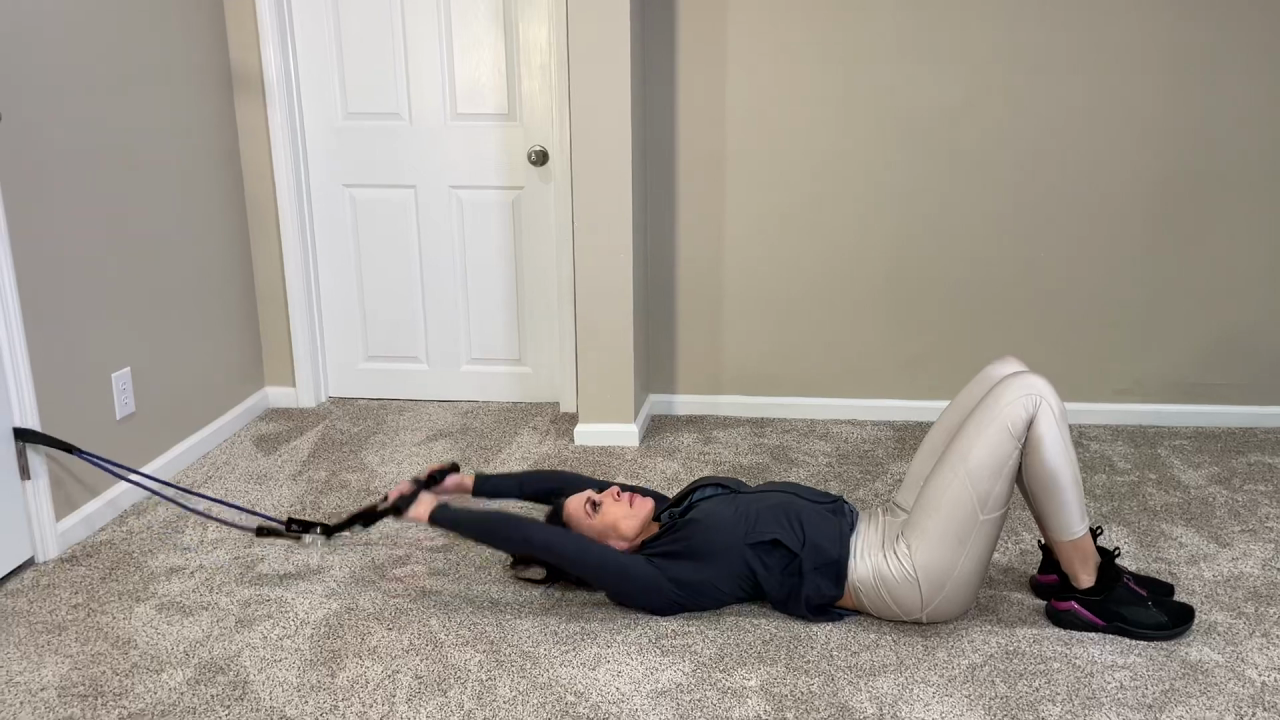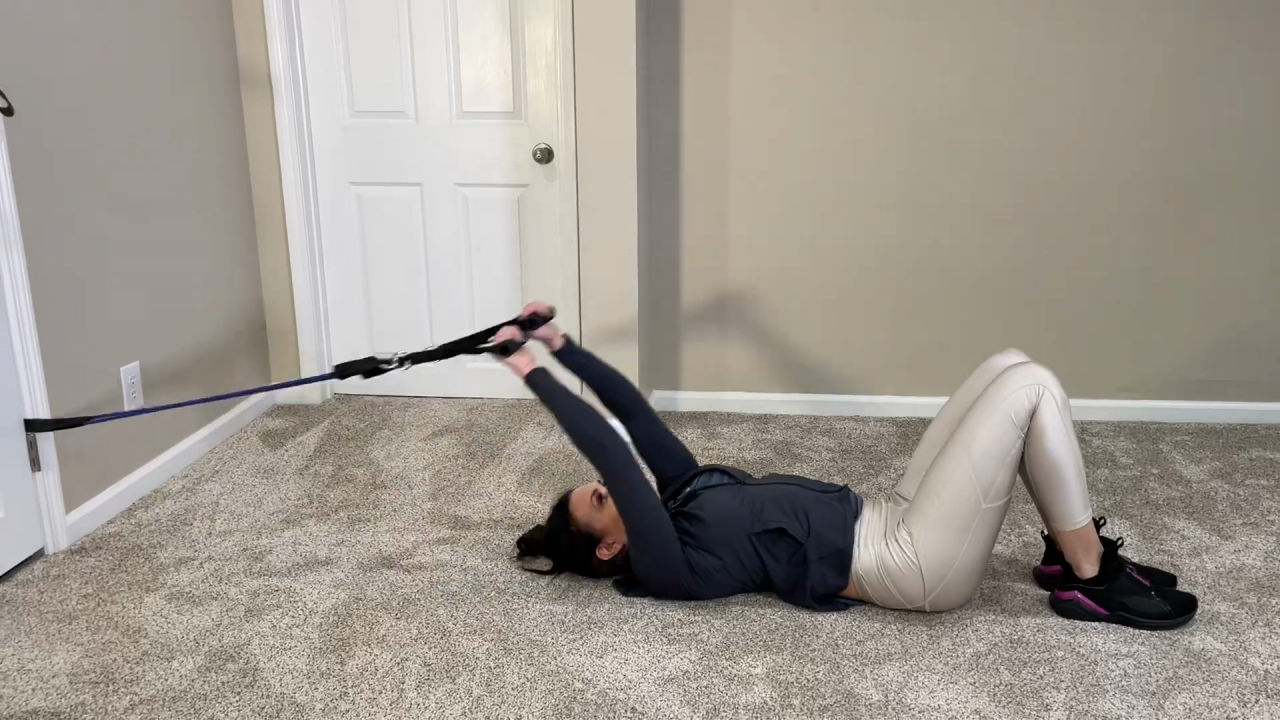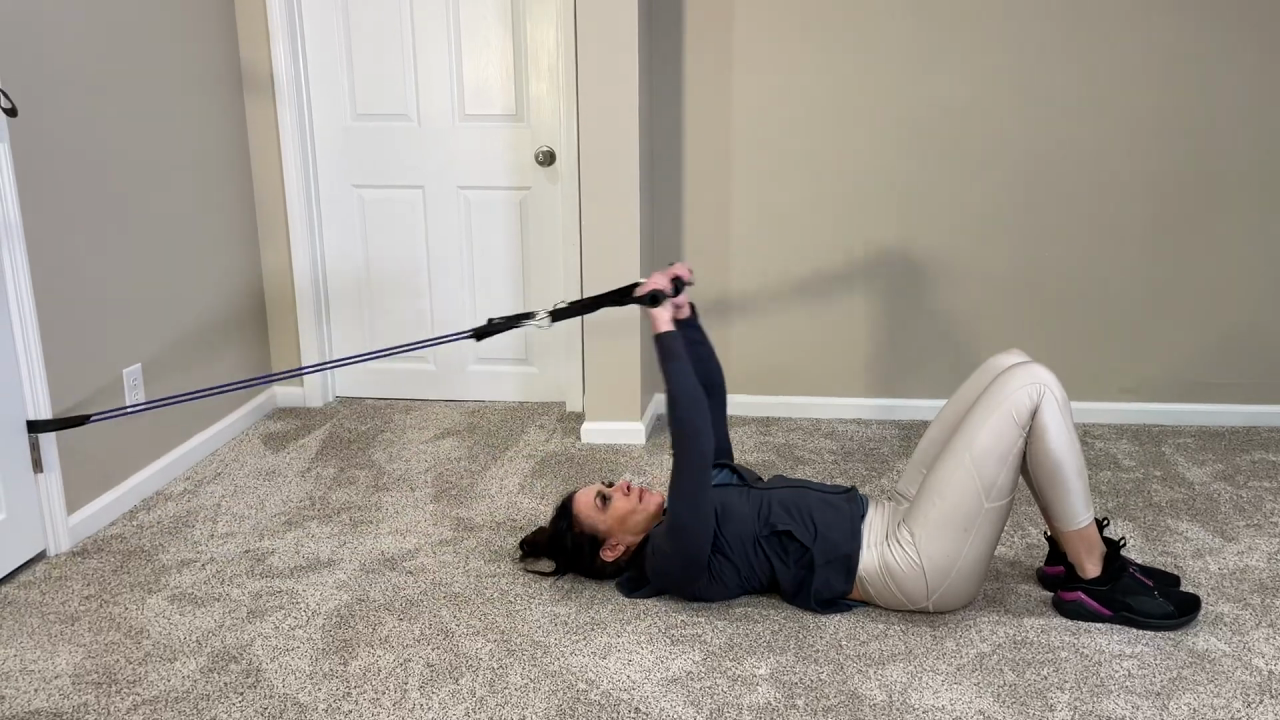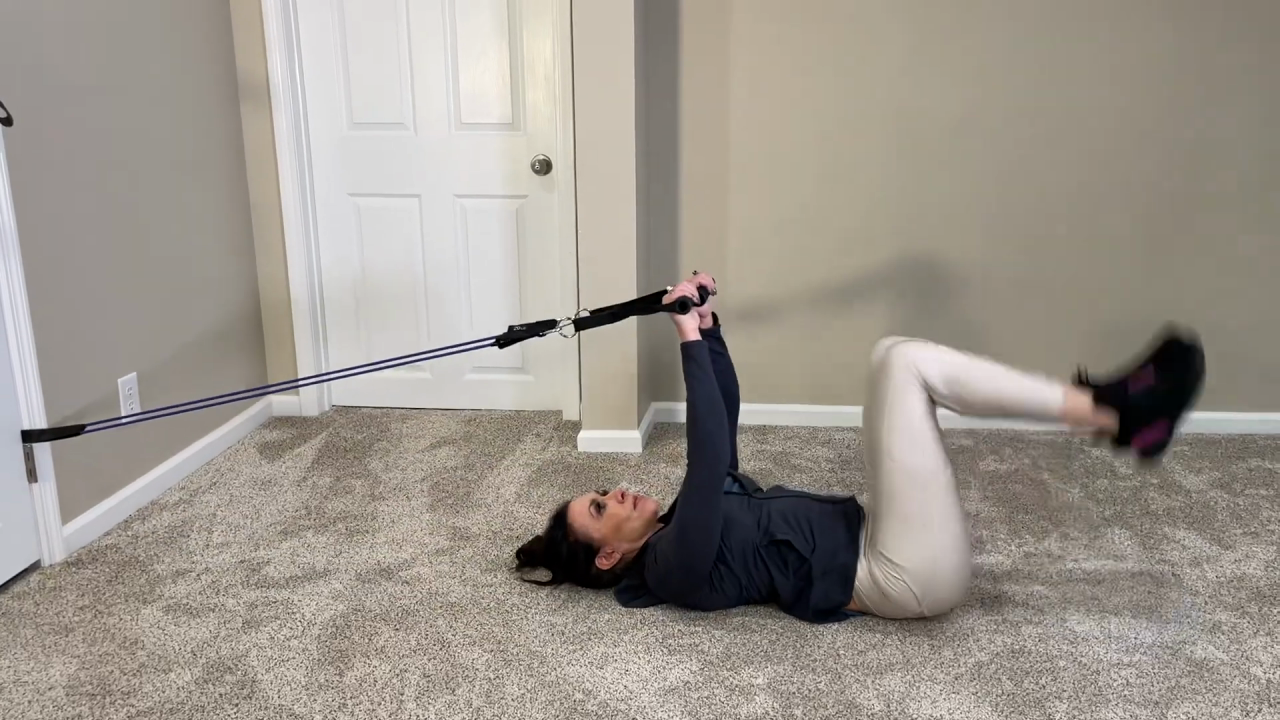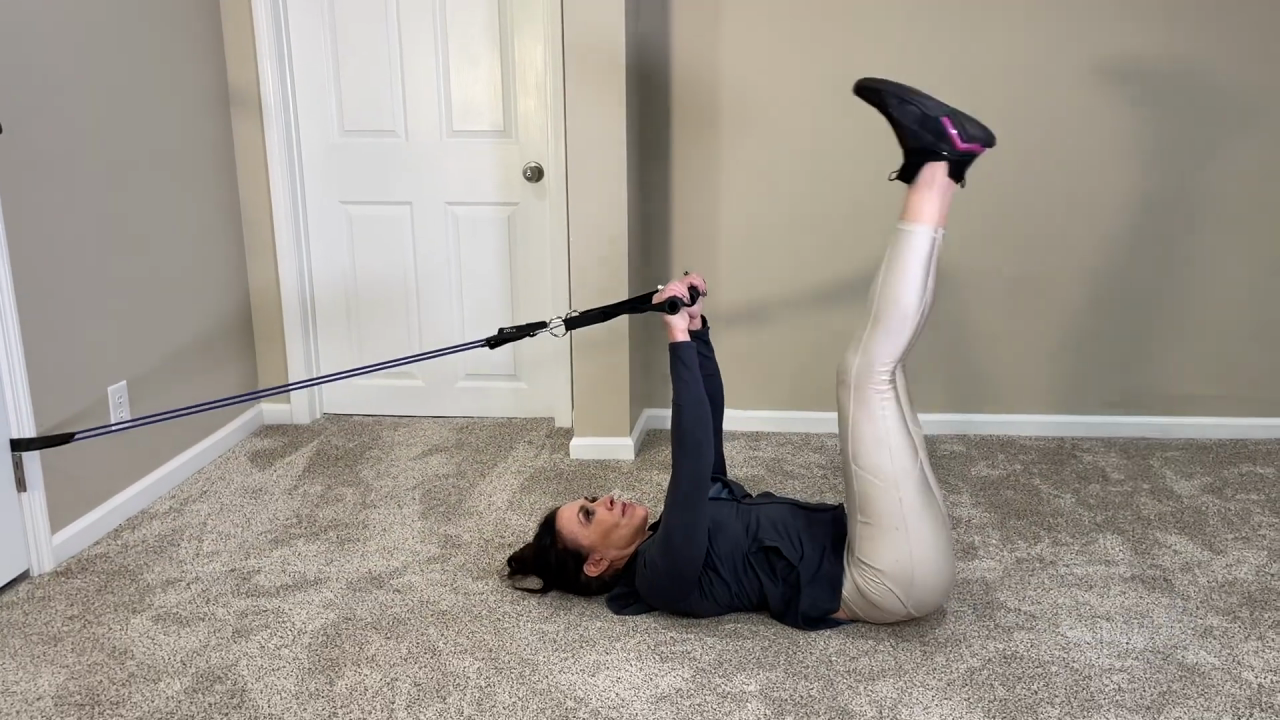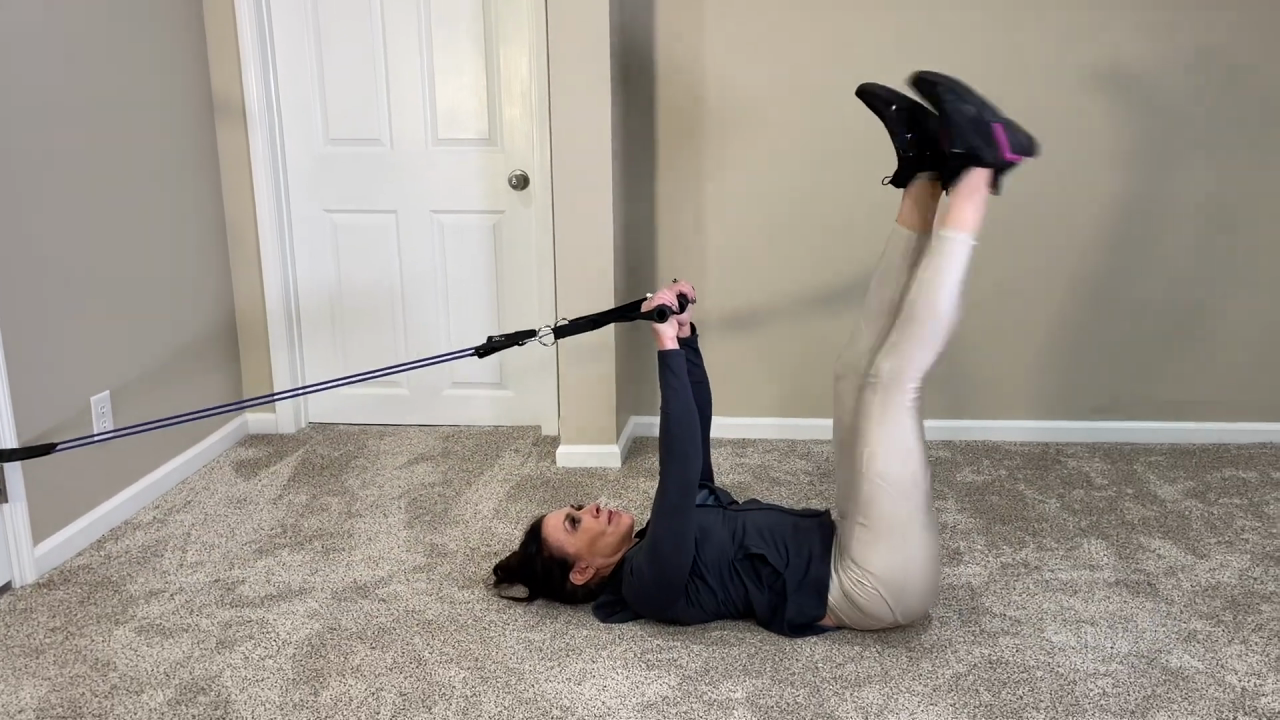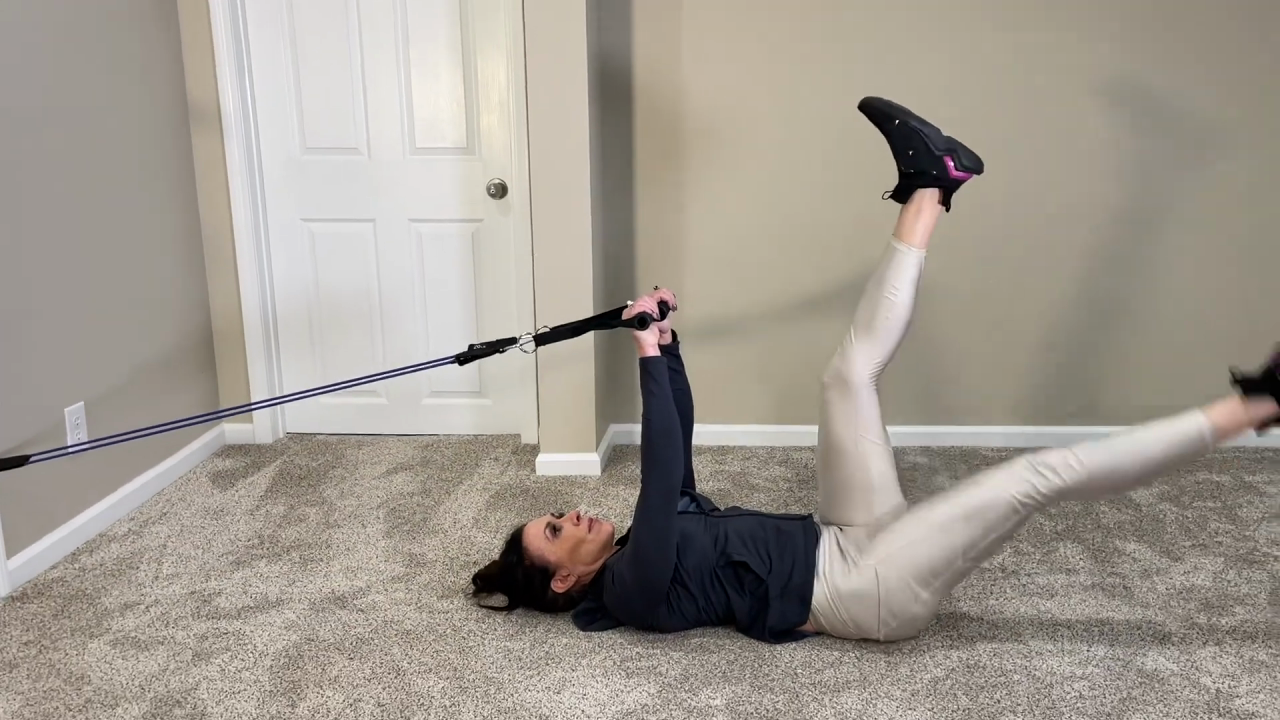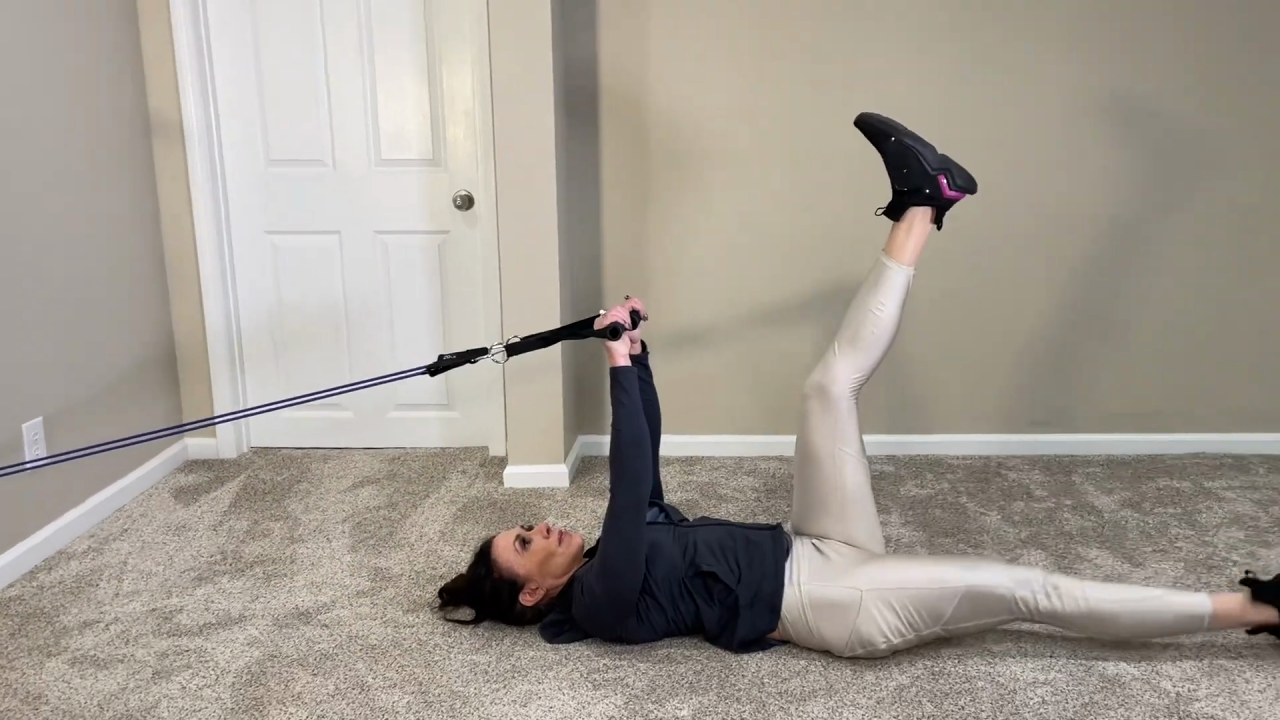
dt=0.5s
person 1, frame 1
left shoulder: (673, 516)
right shoulder: (660, 577)
left elbow: (567, 480)
right elbow: (552, 544)
left wrist: (468, 484)
right wrist: (449, 510)
left hip: (883, 529)
right hip: (911, 578)
left knee: (1007, 376)
right knee: (1026, 398)
left ankle: (1069, 561)
right ankle: (1090, 589)
person 1, frame 2
left shoulder: (682, 497)
right shoulder: (668, 565)
left elbow: (635, 418)
right elbow: (612, 455)
left wrist: (563, 347)
right wrist: (535, 375)
left hip: (886, 521)
right hip: (911, 566)
left knee: (1012, 367)
right knee: (1029, 388)
left ankle: (1072, 552)
right ankle: (1093, 580)
person 1, frame 3
left shoulder: (688, 515)
right shoulder: (675, 560)
left elbow: (709, 405)
right elbow: (693, 445)
left wrist: (683, 318)
right wrist: (663, 336)
left hip: (891, 520)
right hip: (915, 567)
left knee: (1012, 368)
right knee: (1030, 389)
left ankle: (1072, 552)
right ankle: (1095, 577)
person 1, frame 4
left shoulder: (678, 537)
right shoulder: (679, 570)
left elbow: (717, 443)
right elbow: (708, 465)
left wrist: (702, 332)
right wrist: (688, 348)
left hip: (878, 543)
right hip: (906, 578)
left knee: (897, 359)
right knee: (902, 361)
left ankle: (1102, 404)
right ankle: (1106, 414)
person 1, frame 5
left shoulder: (675, 536)
right shoulder: (666, 574)
left elbow: (706, 434)
right elbow: (693, 462)
left wrist: (695, 329)
right wrist: (679, 345)
right hip: (899, 579)
left knee: (878, 362)
right knee: (867, 369)
left ankle: (938, 171)
right ankle: (935, 163)
person 1, frame 6
left shoulder: (659, 544)
right shoulder: (649, 581)
left elbow: (691, 441)
right elbow: (674, 469)
left wrist: (682, 334)
right wrist: (668, 353)
left hip: (831, 544)
right hip: (883, 585)
left knee: (865, 364)
right knee: (891, 375)
left ankle: (927, 177)
right ankle: (975, 173)
person 1, frame 7
left shoulder: (642, 551)
right shoulder: (631, 589)
left elbow: (675, 451)
right elbow: (661, 475)
left wrist: (664, 344)
right wrist: (648, 363)
left hip: (841, 545)
right hip: (863, 593)
left knee: (850, 371)
right knee: (1038, 471)
left ankle: (926, 191)
person 1, frame 8
left shoulder: (611, 562)
right shoulder: (602, 601)
left elbow: (641, 475)
right elbow: (628, 486)
left wrist: (634, 354)
right wrist: (618, 371)
left hip: (817, 556)
right hip: (836, 605)
left knee: (832, 382)
right knee: (1028, 588)
left ankle: (919, 207)
